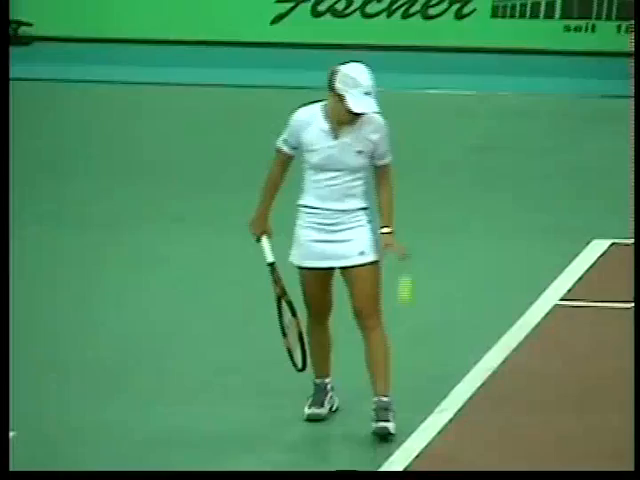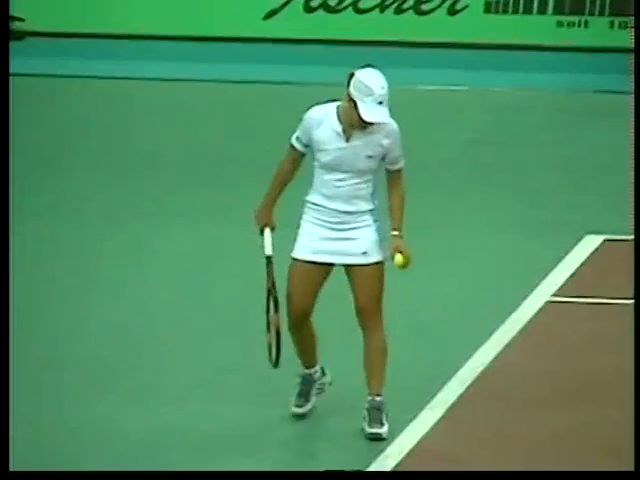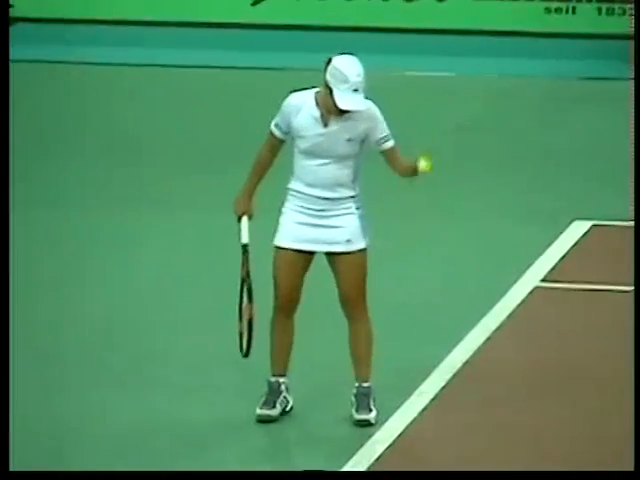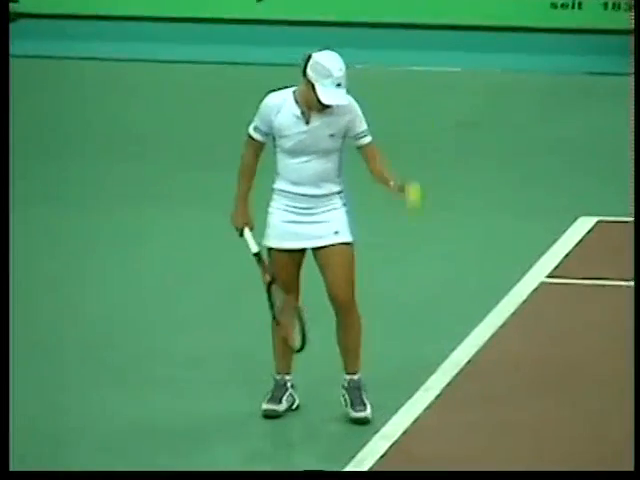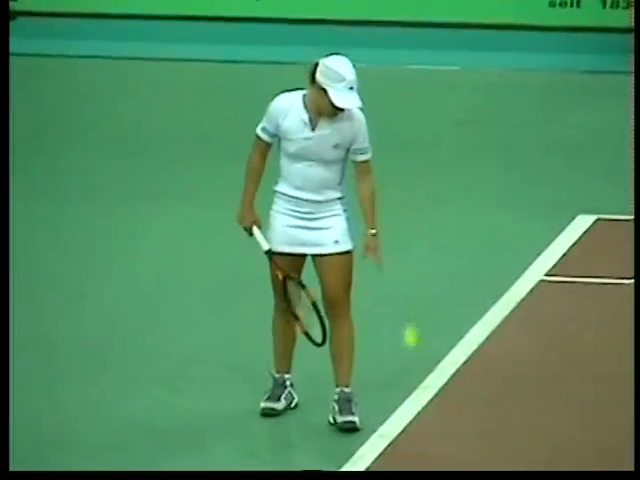
dt=0.3s
person 1, frame 1
left shoulder: (376, 126)
right shoulder: (303, 120)
left elbow: (383, 179)
right elbow: (279, 166)
left wrist: (387, 229)
right wrist: (262, 214)
left hip: (357, 231)
right hip: (312, 230)
left knee: (369, 318)
right knee: (317, 316)
left ankle: (382, 404)
right ankle: (323, 387)
person 1, frame 2
left shoulder: (388, 131)
right shoulder: (316, 118)
left elbow: (395, 182)
right elbow: (291, 162)
left wrist: (397, 233)
right wrist: (267, 206)
left hip: (362, 230)
right hip: (317, 226)
left knee: (370, 318)
right knee: (297, 313)
left ankle: (376, 404)
right ankle: (312, 374)
person 1, frame 3
left shoulder: (367, 114)
right shoulder: (294, 104)
left elbow: (397, 160)
right elbow: (270, 148)
left wrist: (413, 169)
right wrist: (247, 195)
left hip: (343, 217)
right hip: (298, 214)
left knee: (355, 306)
right knee: (284, 305)
left ankle: (363, 389)
right ankle: (277, 387)
person 1, frame 4
left shoulder: (347, 109)
right shoulder: (273, 105)
left elbow: (372, 157)
right elbow: (251, 153)
left wrist: (392, 184)
right wrist: (241, 205)
left hip: (329, 213)
right hip: (285, 213)
left knee: (344, 301)
left ankle: (352, 382)
right ankle: (283, 383)
person 1, frame 5
left shoulder: (353, 120)
right shoulder: (282, 107)
left elbow: (364, 175)
right elbow: (259, 154)
left wrist: (371, 229)
right wrist: (246, 205)
left hip: (331, 221)
right hip: (286, 218)
left knee: (338, 307)
right knee: (284, 305)
left ankle: (344, 394)
right ankle: (282, 384)
